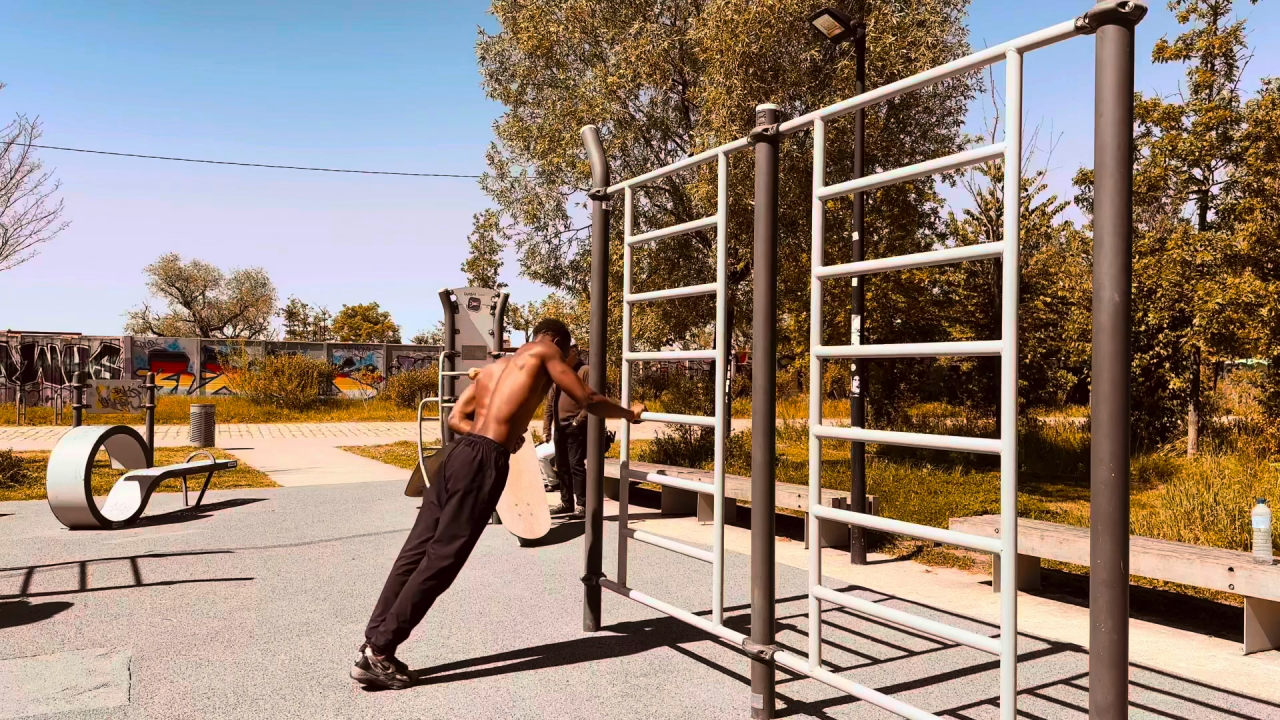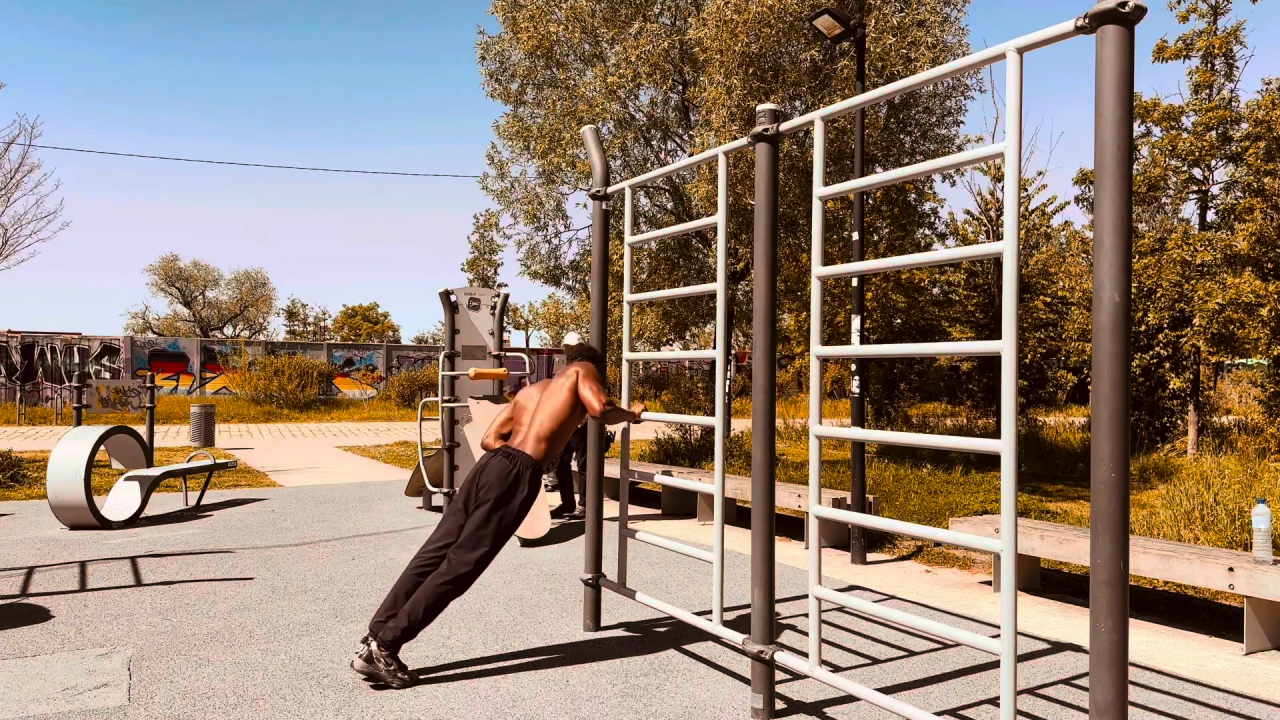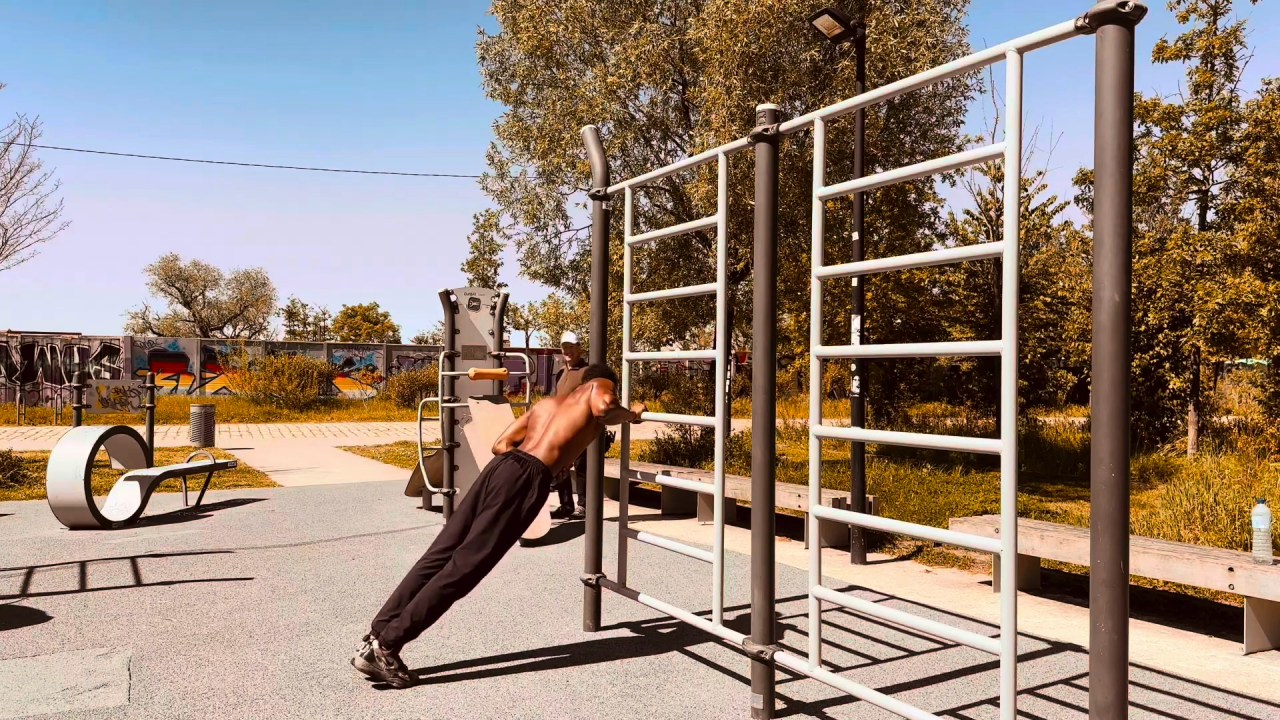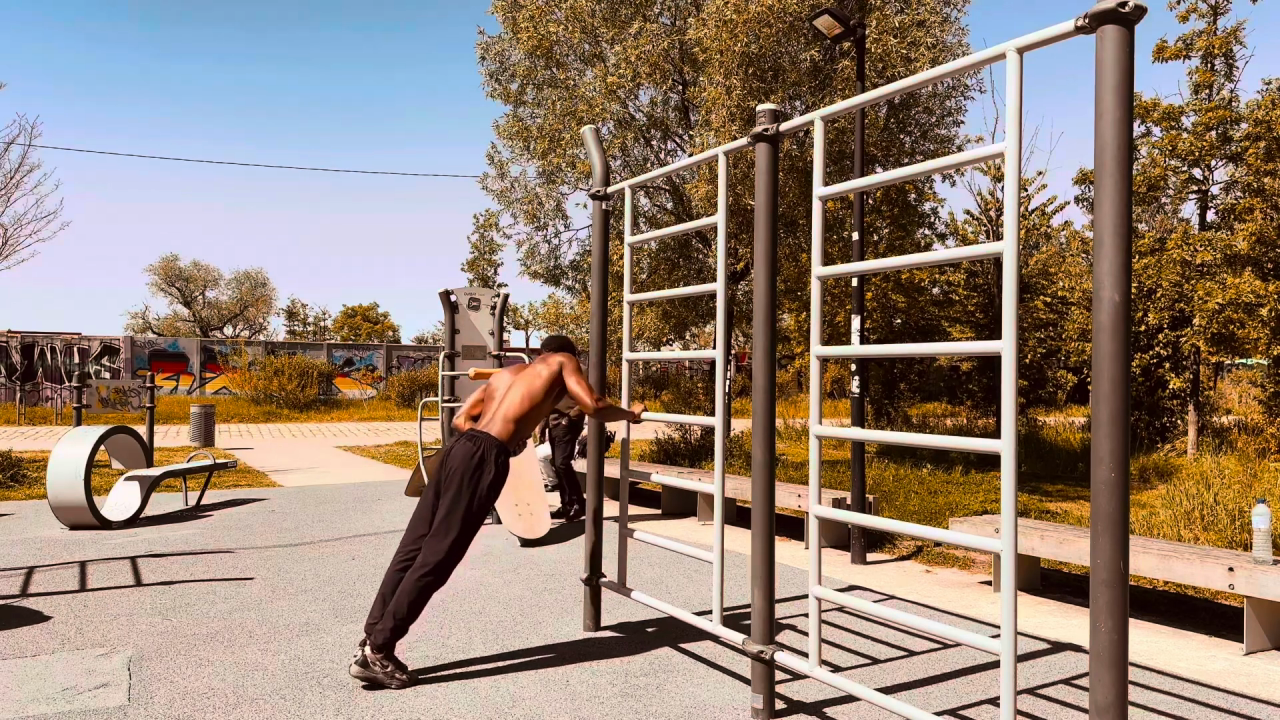
dt=0.5s
person 1, frame 1
left shoulder: (494, 367)
right shoulder: (544, 352)
left elbow: (456, 419)
right elbow: (588, 401)
right wrist: (629, 413)
left hip: (460, 451)
right hip: (483, 461)
left knee: (417, 554)
right knee: (441, 561)
left ankle: (373, 646)
right ankle: (378, 653)
person 1, frame 2
left shoulder: (529, 390)
right shoulder: (583, 370)
right elbow: (600, 409)
right wrist: (631, 414)
left hip: (491, 464)
right hip: (518, 475)
left knee: (433, 555)
right knee: (460, 565)
left ankle: (374, 640)
right ankle: (384, 648)
person 1, frame 3
left shoulder: (546, 402)
right shoulder: (601, 385)
right elbow: (604, 409)
right wrist: (630, 415)
left hip: (500, 467)
right hip: (525, 480)
left knee: (438, 557)
right knee: (464, 568)
left ankle: (375, 641)
right ankle: (384, 648)
person 1, frame 4
left shoulder: (505, 372)
right shoulder: (562, 362)
right elbow: (594, 406)
right wrist: (629, 414)
left hip: (459, 448)
right hip: (484, 458)
left knee: (413, 551)
right knee: (436, 559)
left ankle: (372, 644)
right ankle: (377, 652)
